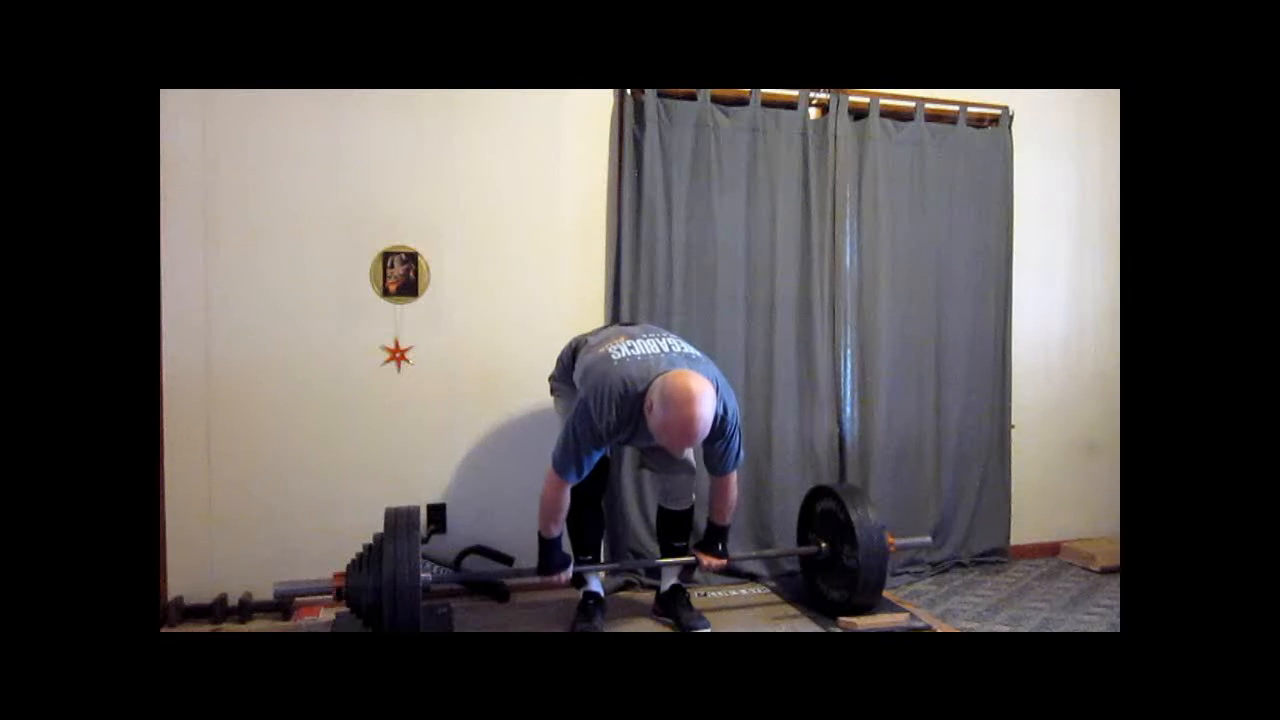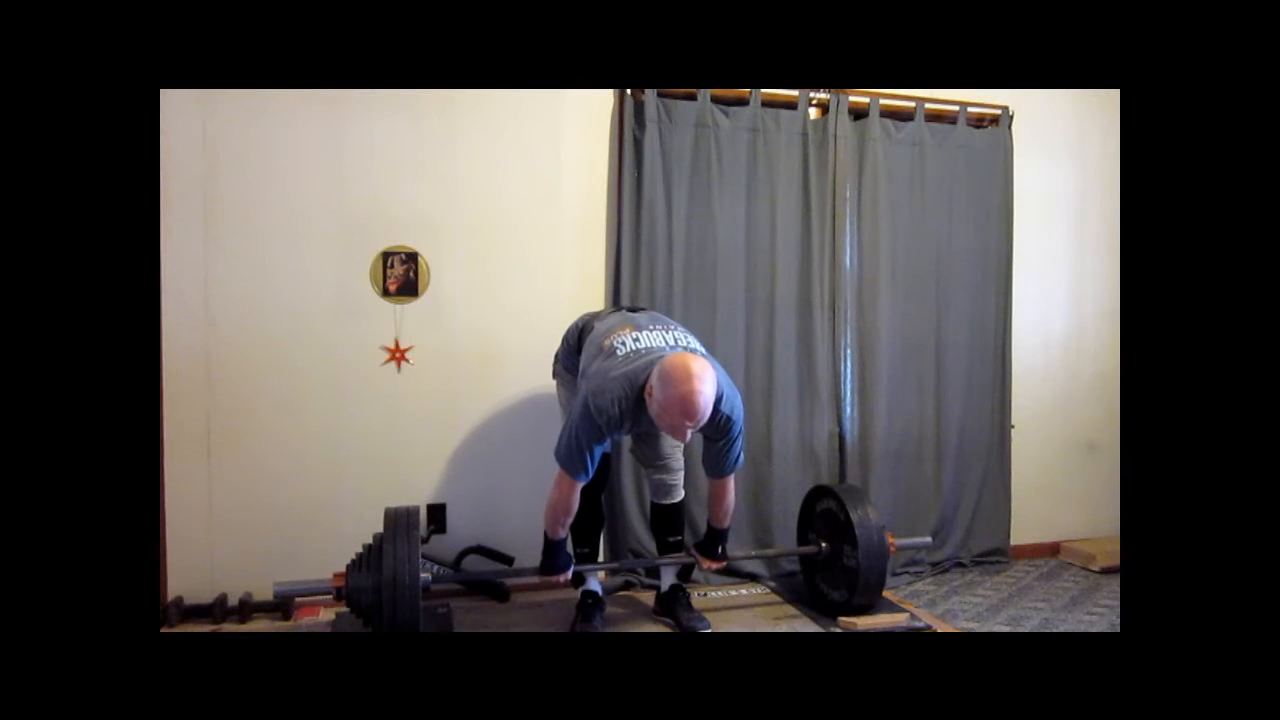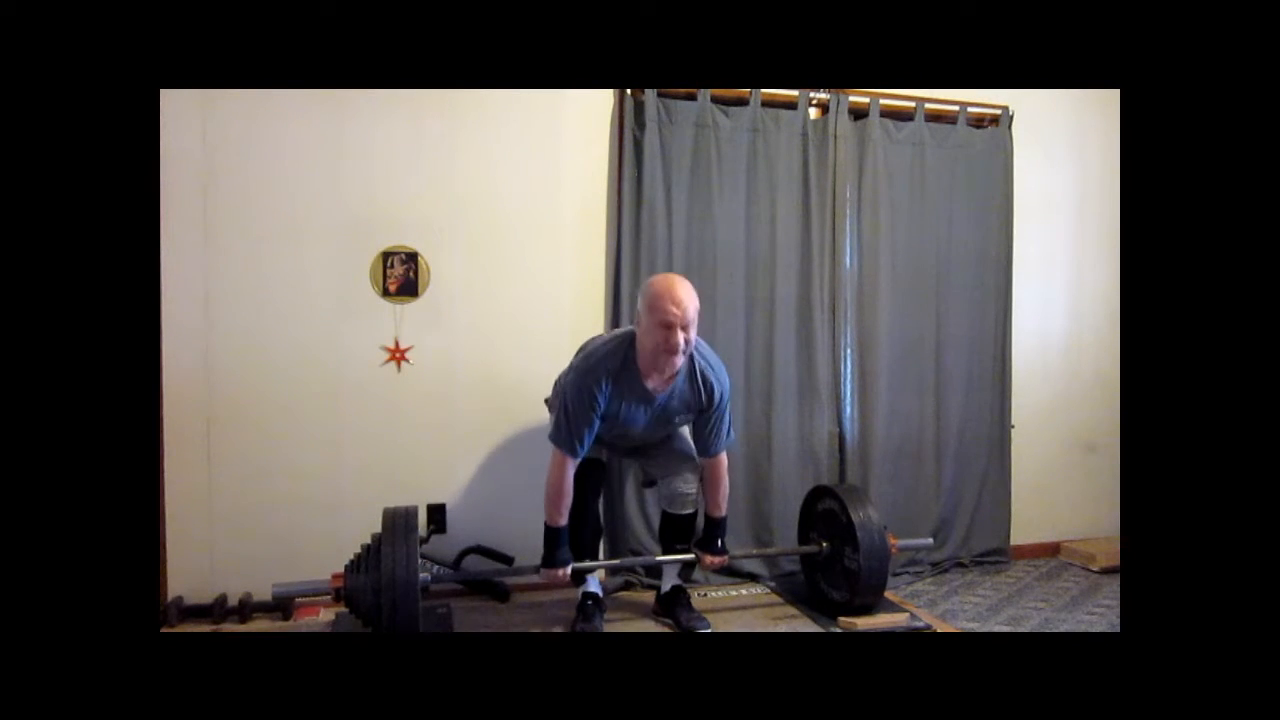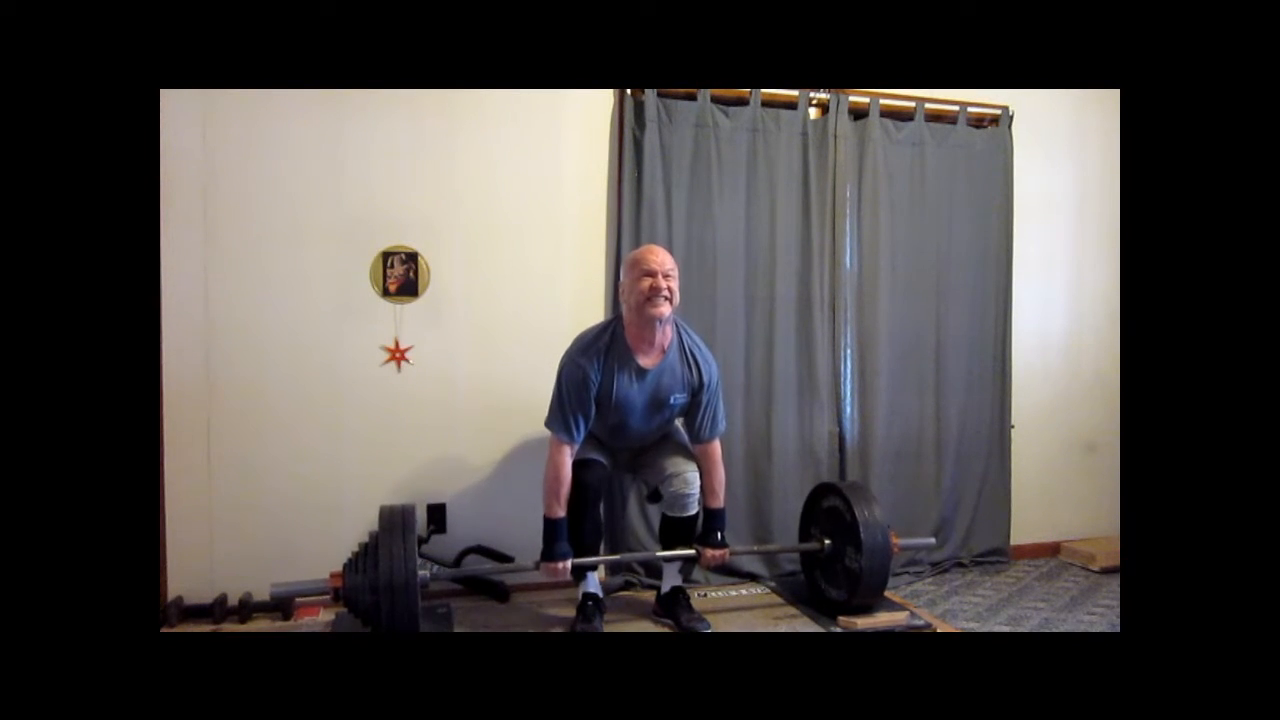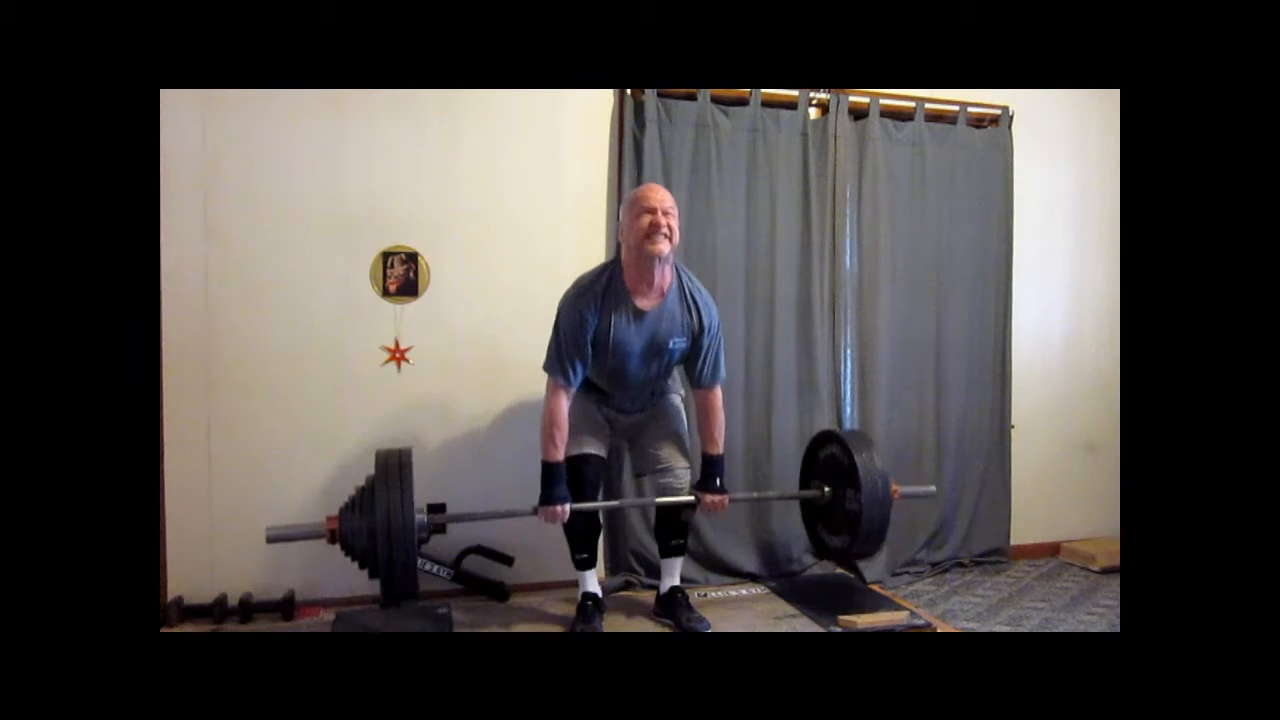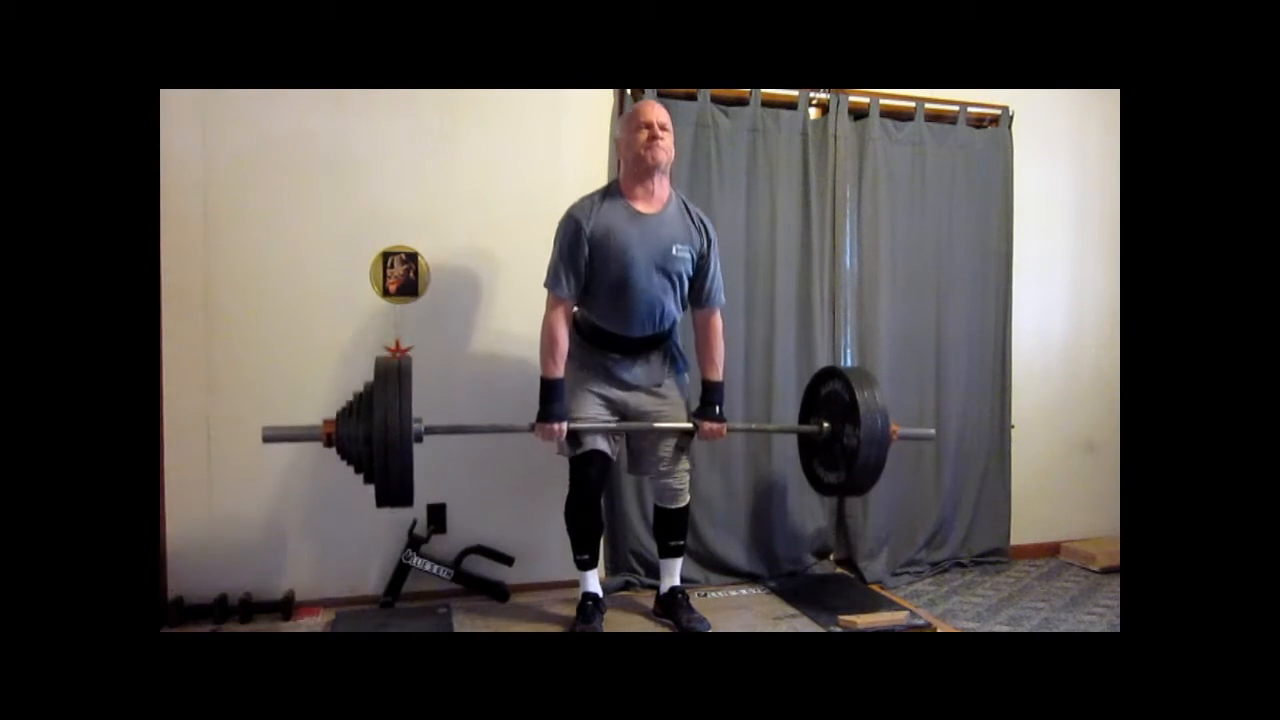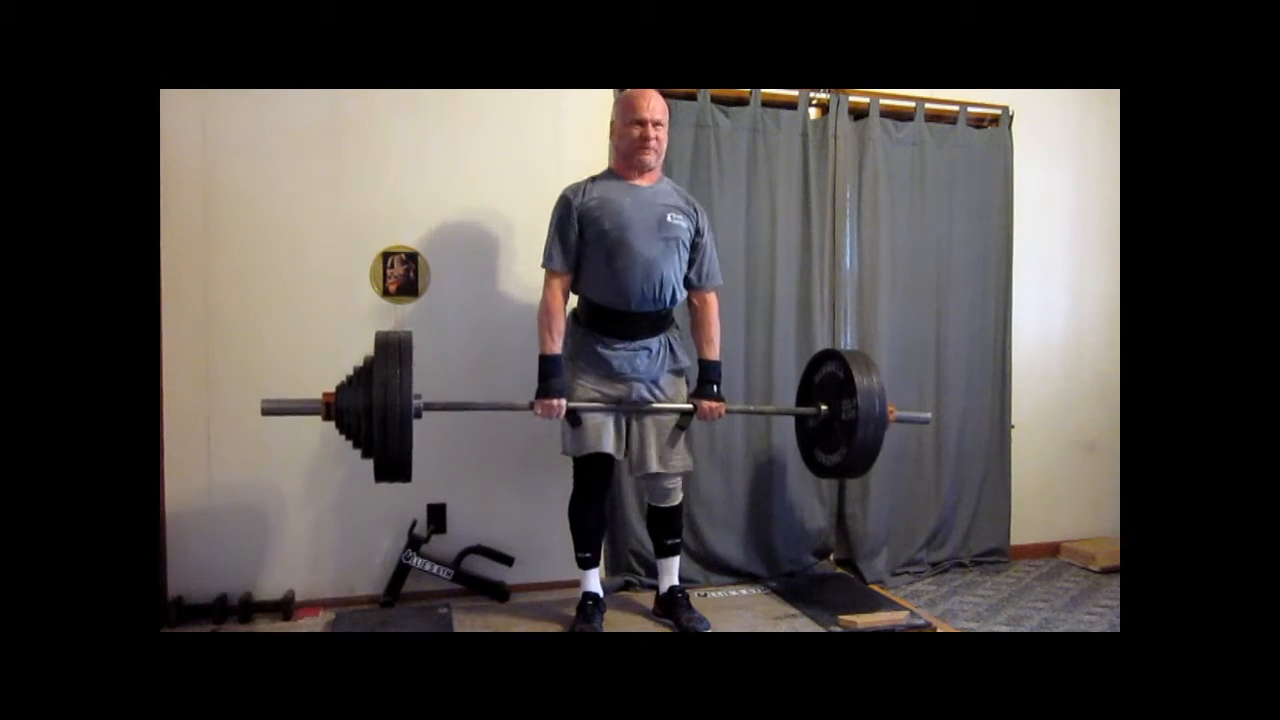
dt=0.7s
person 1, frame 1
left shoulder: (719, 401)
right shoulder: (600, 403)
left elbow: (724, 477)
right elbow: (559, 483)
left wrist: (715, 542)
right wrist: (551, 554)
right hip: (576, 376)
left knee: (680, 479)
right knee: (587, 481)
left ankle: (671, 590)
right ankle: (591, 592)
person 1, frame 2
left shoulder: (725, 403)
right shoulder: (604, 398)
left elbow: (722, 480)
right elbow: (568, 484)
left wrist: (715, 543)
right wrist: (554, 553)
right hip: (580, 353)
left knee: (669, 476)
right knee: (590, 477)
left ankle: (670, 590)
right ankle: (590, 591)
person 1, frame 3
left shoulder: (710, 374)
right shoulder: (594, 366)
left elbow: (714, 459)
right elbow: (564, 462)
left wrist: (714, 536)
right wrist: (555, 547)
left hip: (659, 433)
right hip: (594, 431)
left knee: (685, 481)
right knee: (583, 486)
left ankle: (671, 591)
right ankle: (590, 594)
person 1, frame 4
left shoulder: (697, 359)
right shoulder: (588, 355)
left elbow: (708, 447)
right elbow: (562, 448)
left wrist: (715, 529)
right wrist: (555, 540)
left hip: (656, 437)
right hip: (594, 439)
left knee: (686, 483)
right knee: (585, 482)
left ankle: (670, 593)
right ankle: (590, 597)
person 1, frame 5
left shoulder: (697, 303)
right shoulder: (587, 297)
left elbow: (708, 392)
right elbow: (559, 392)
left wrist: (713, 475)
right wrist: (552, 484)
left hip: (656, 397)
right hip: (591, 397)
left knee: (677, 480)
right knee: (582, 481)
left ankle: (670, 593)
right ankle: (590, 596)
person 1, frame 6
left shoulder: (695, 225)
right shoulder: (586, 217)
left elbow: (708, 316)
right elbow: (558, 312)
left wrist: (713, 399)
right wrist: (551, 400)
left hip: (661, 367)
right hip: (592, 366)
left knee: (674, 481)
right knee: (587, 480)
left ankle: (671, 592)
right ankle: (590, 596)
person 1, frame 7
left shoulder: (687, 208)
right shoulder: (580, 199)
left elbow: (704, 298)
right elbow: (556, 289)
left wrist: (710, 377)
right wrist: (550, 373)
left hip: (662, 355)
right hip: (593, 354)
left knee: (666, 481)
right knee: (591, 478)
left ankle: (669, 591)
right ankle: (591, 595)
